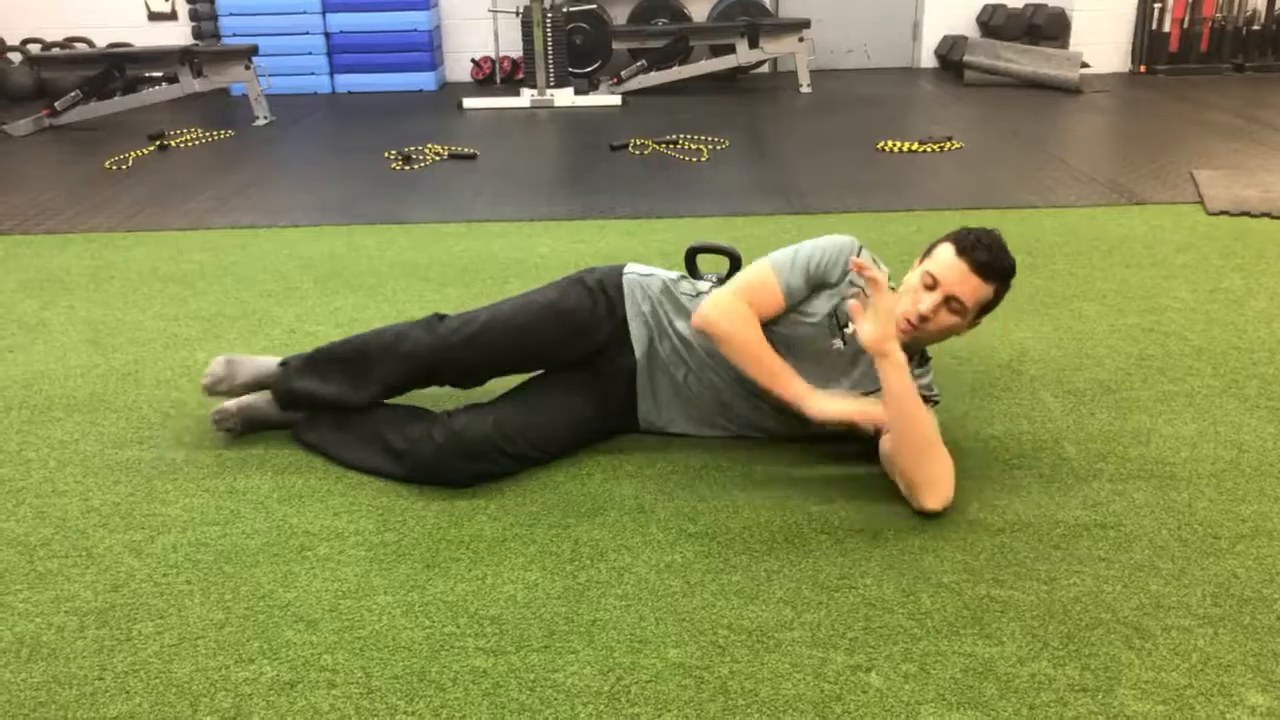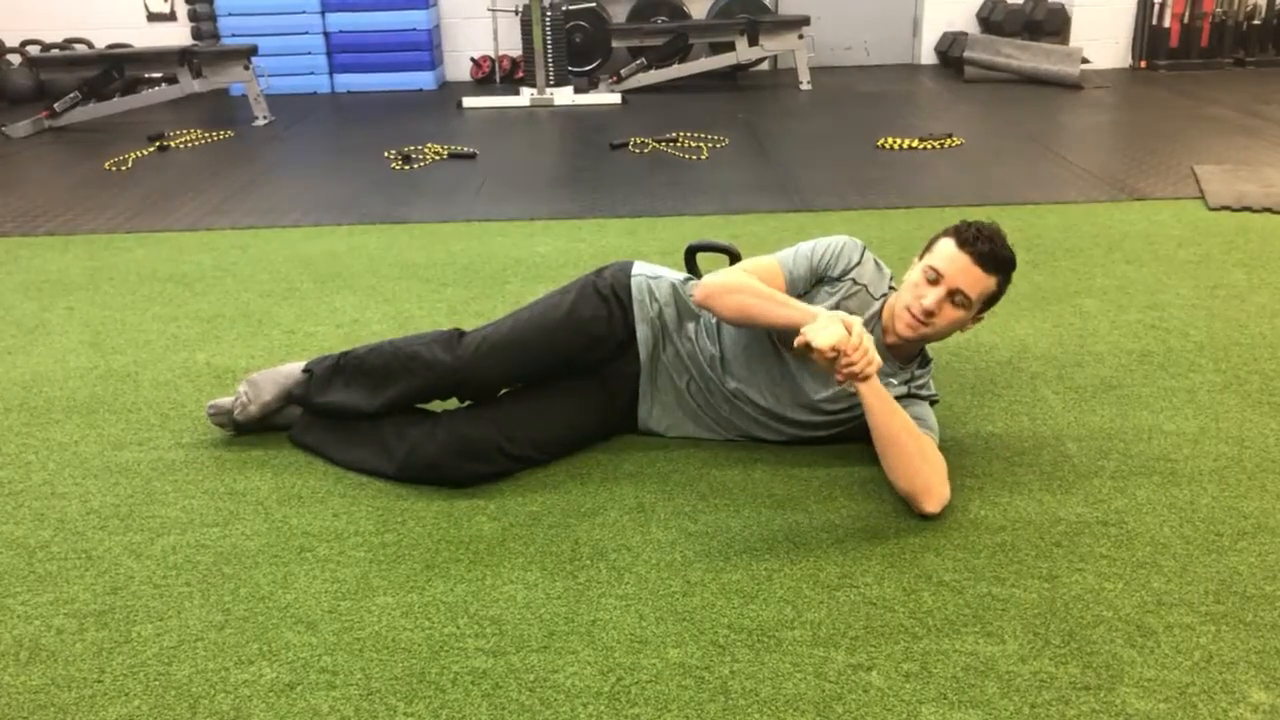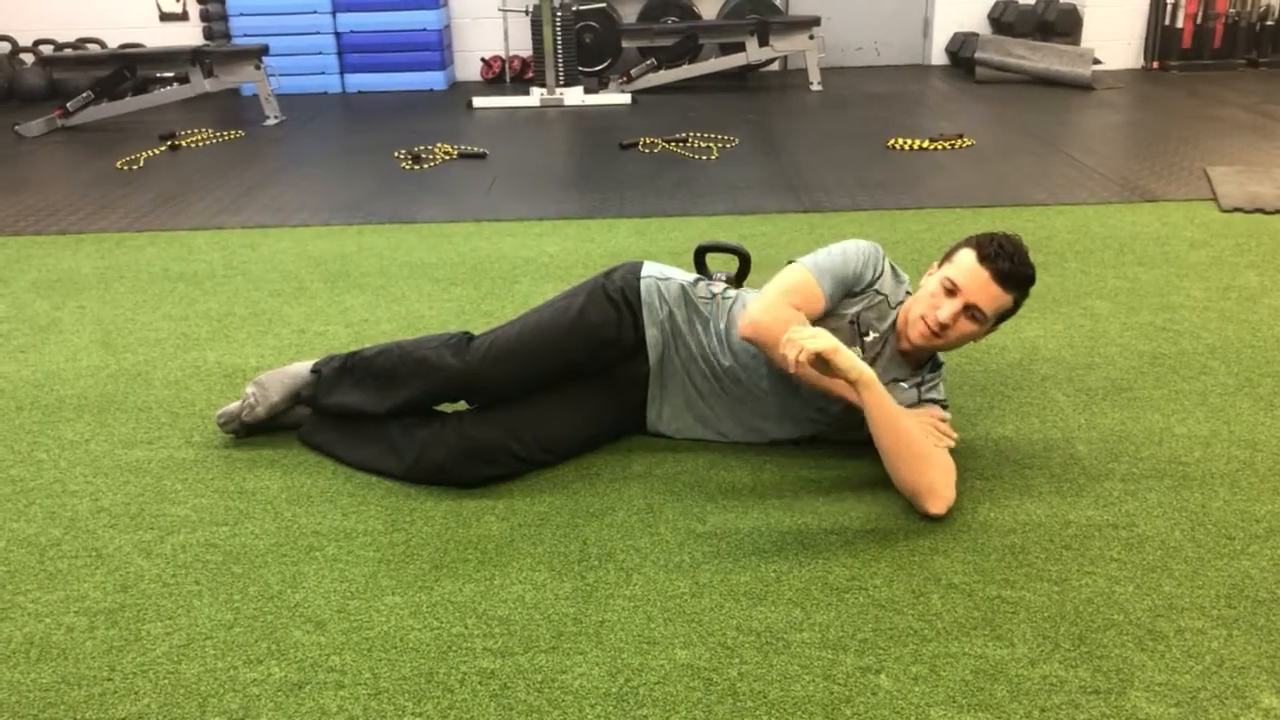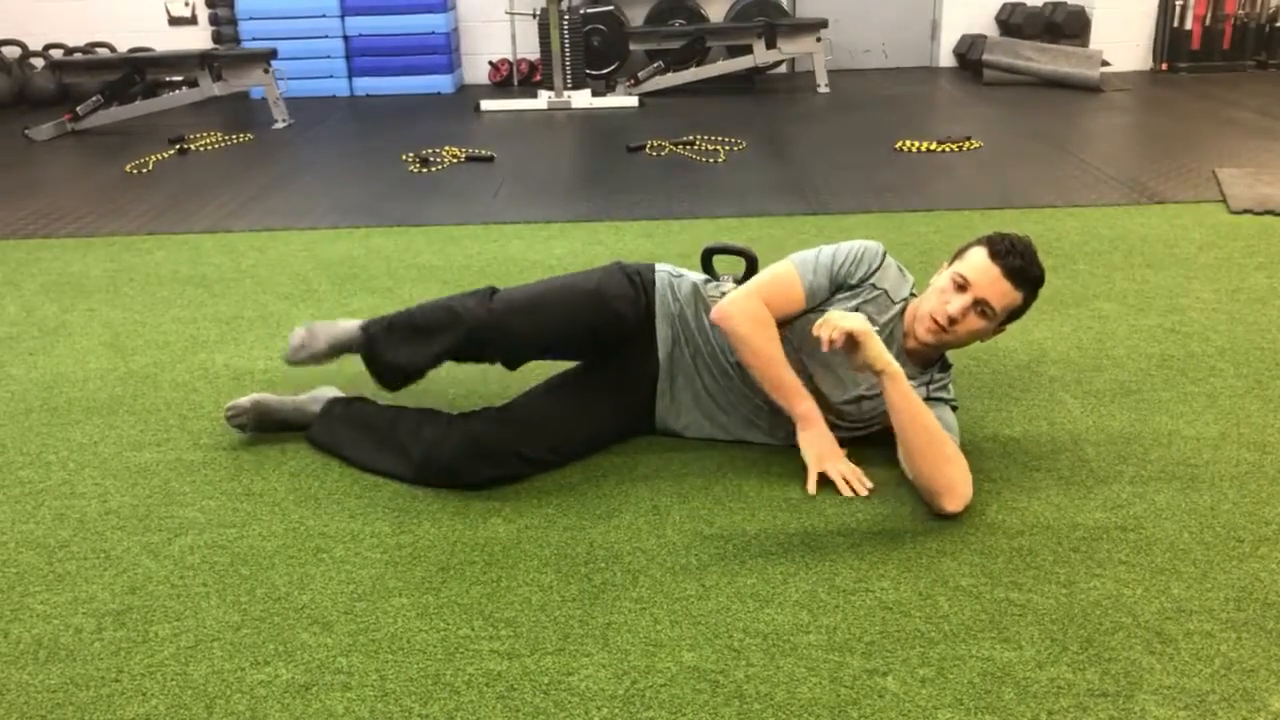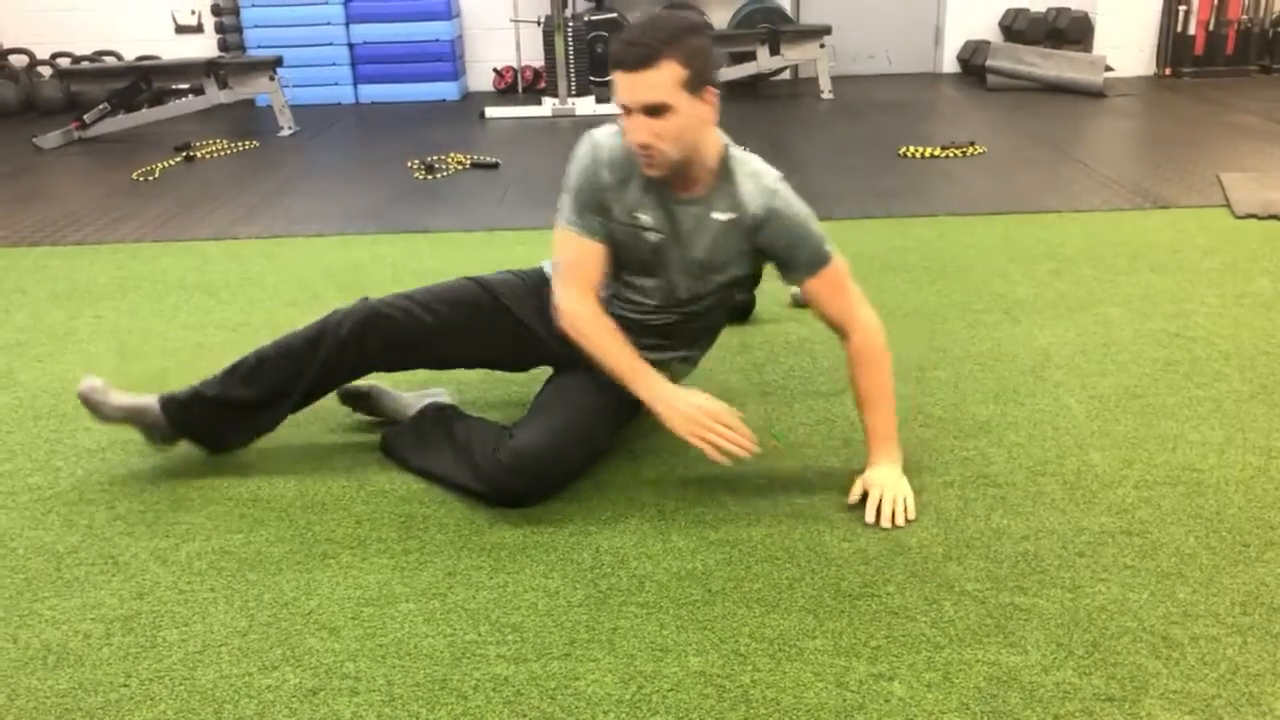
dt=1s
person 1, frame 1
left shoulder: (899, 387)
right shoulder: (843, 259)
left elbow: (930, 493)
right elbow: (717, 312)
left wrist: (888, 352)
right wrist: (808, 396)
left hip: (630, 399)
right hip: (630, 311)
left knee: (457, 450)
right knee: (451, 349)
left ankle: (290, 416)
right ankle: (289, 376)
person 1, frame 2
left shoulder: (908, 393)
right shoulder: (851, 263)
left elbow: (929, 495)
right elbow: (717, 288)
left wrist: (867, 378)
right wrist: (816, 318)
left hip: (636, 403)
right hip: (640, 311)
left knee: (458, 453)
right knee: (469, 363)
left ankle: (299, 422)
right ankle: (307, 382)
person 1, frame 3
left shoulder: (922, 399)
right shoulder: (869, 267)
left elbow: (933, 496)
right elbow: (760, 320)
left wrist: (857, 375)
right wrist: (880, 403)
left hip: (643, 403)
right hip: (648, 313)
left knee: (464, 454)
right knee: (474, 367)
left ankle: (306, 421)
right ankle: (317, 380)
person 1, frame 4
left shoulder: (928, 397)
right shoulder: (870, 266)
left elbow: (951, 496)
right elbow: (737, 309)
left wrist: (879, 360)
right wrist: (810, 421)
left hip: (652, 402)
right hip: (654, 311)
left knee: (473, 452)
right knee: (502, 320)
left ankle: (319, 413)
right ankle: (368, 343)
person 1, frame 5
left shoulder: (764, 205)
right shoulder: (603, 155)
left elbow: (858, 329)
right elbow: (576, 302)
left wrist: (885, 460)
right wrist: (664, 397)
left hip: (631, 363)
right hip: (561, 306)
left knee: (521, 471)
right knee: (374, 323)
left ankle: (417, 418)
right ankle: (184, 416)
